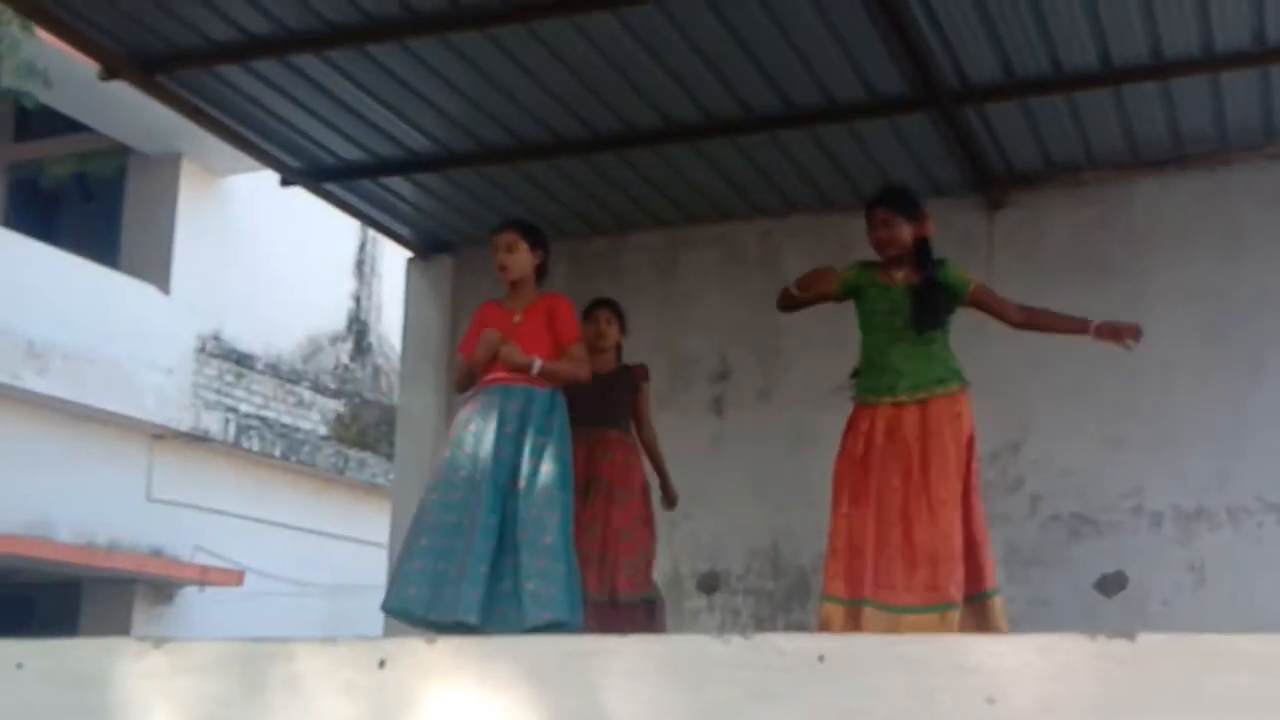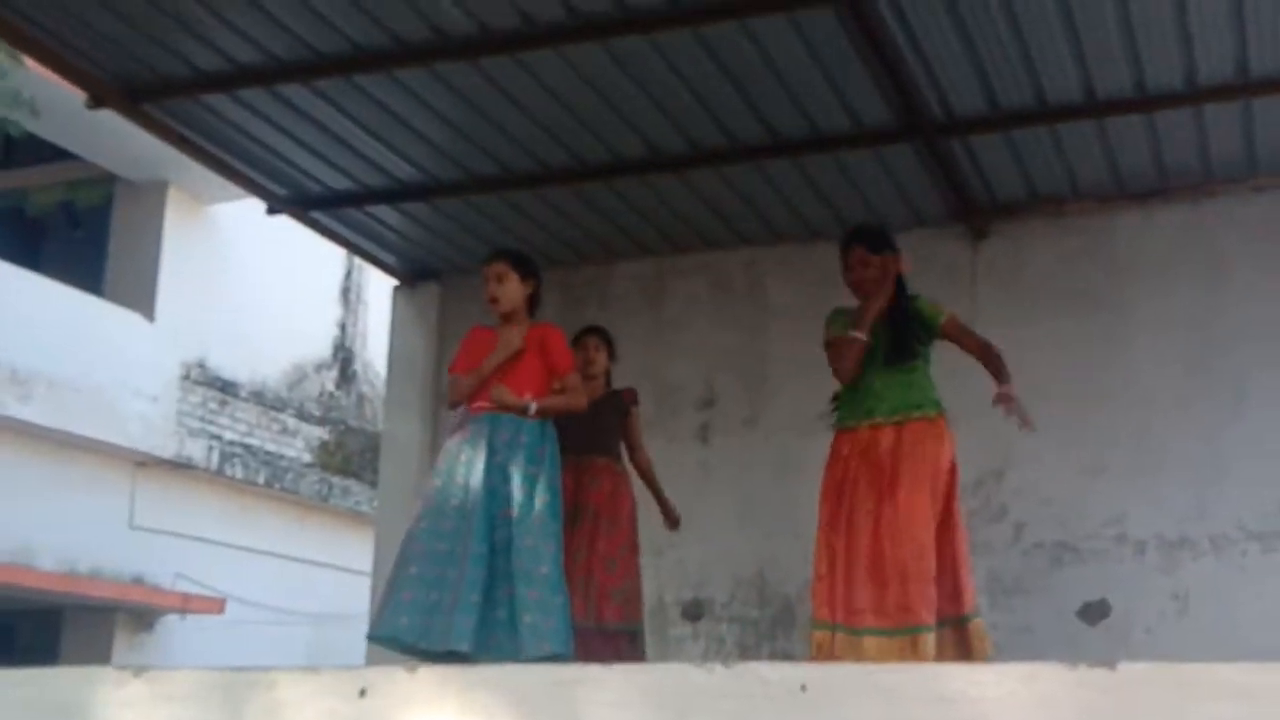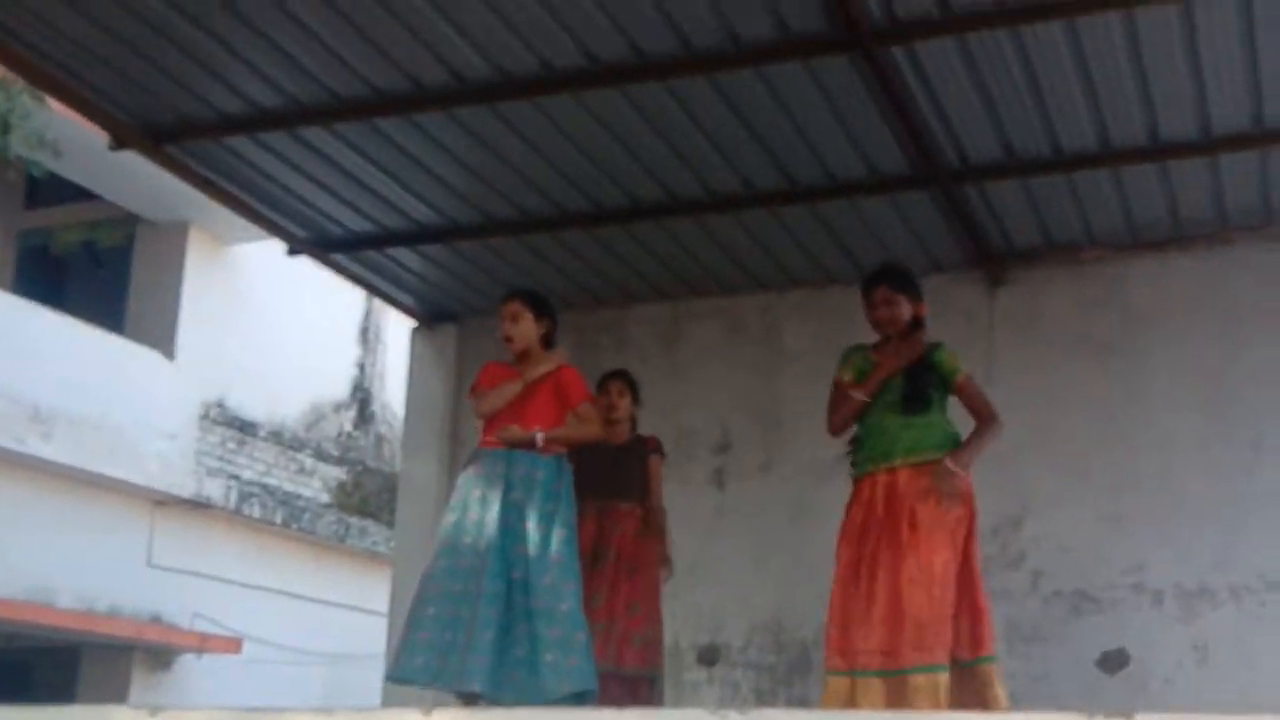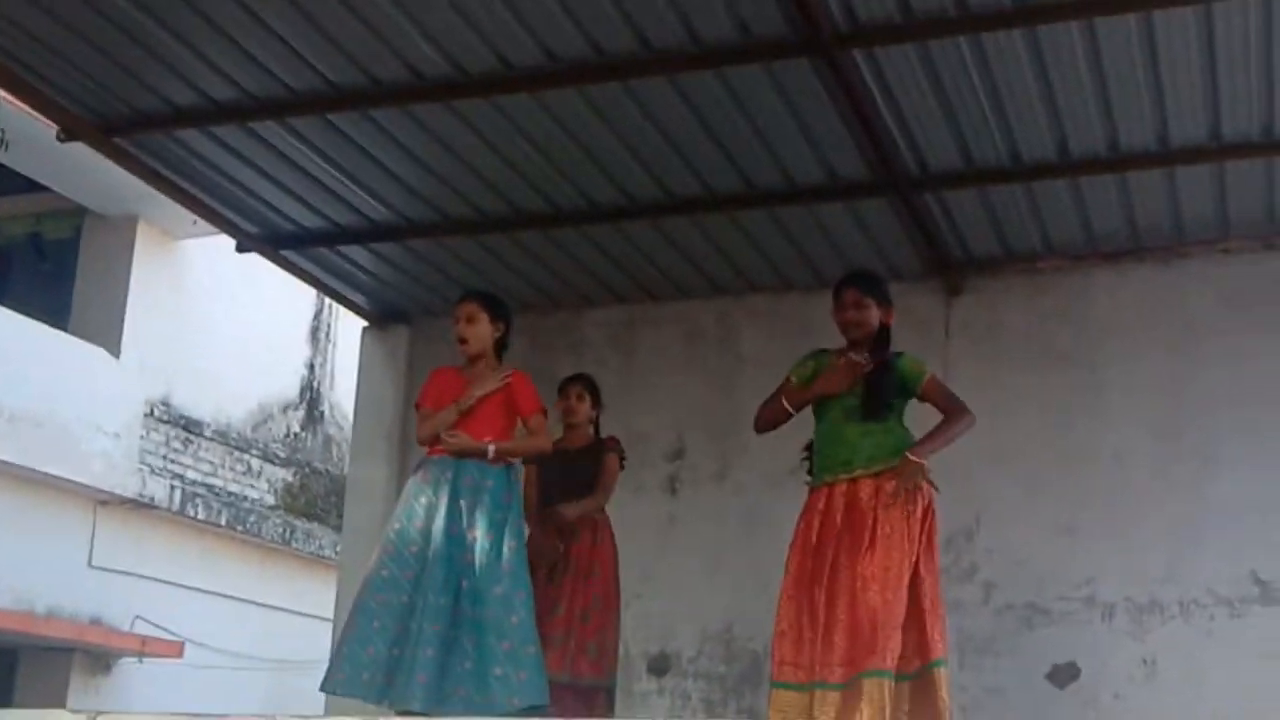
dt=0.2s
person 1, frame 1
left shoulder: (942, 277)
right shoulder: (860, 278)
left elbow: (1017, 313)
right elbow: (787, 302)
left wrist: (1093, 327)
right wrist: (806, 285)
left hip: (939, 416)
right hip: (875, 423)
left knee: (937, 533)
right knee: (864, 536)
person 1, frame 2
left shoulder: (918, 311)
right shoulder: (842, 321)
left elbow: (983, 348)
right elbow: (844, 373)
left wrist: (1004, 388)
right wrist: (871, 309)
left hip: (916, 441)
right hip: (856, 449)
left knee: (914, 554)
right knee: (852, 559)
left ankle: (922, 669)
person 1, frame 3
left shoulder: (937, 358)
right shoulder: (855, 360)
left elbow: (989, 419)
right elbow: (836, 423)
left wrist: (955, 464)
right wrist: (883, 370)
left hip: (930, 487)
right hip: (874, 494)
left knee: (928, 599)
right knee: (867, 608)
right ankle: (870, 709)
person 1, frame 4
left shoulder: (901, 367)
right shoulder: (815, 365)
left elbow: (962, 415)
right elbow: (763, 421)
left wrist: (917, 455)
right wrist: (817, 389)
left hip: (890, 497)
right hip: (830, 504)
left knee: (881, 610)
right knee: (821, 618)
person 2, frame 1
left shoulder: (555, 306)
right shoulder: (486, 312)
left elbow: (581, 369)
right elbow: (460, 380)
left wrist: (529, 363)
right wrist: (480, 356)
left hip: (535, 420)
right hip: (484, 419)
left knee: (533, 519)
right knee: (468, 515)
left ankle: (532, 626)
right ankle: (468, 620)
person 2, frame 2
left shoulder: (547, 336)
right shoulder: (477, 337)
left elbow: (578, 398)
right elbow: (454, 395)
left wrist: (524, 404)
right wrist: (496, 358)
left hip: (525, 449)
right hip: (471, 447)
left knee: (522, 548)
right knee: (455, 546)
left ankle: (523, 656)
right ankle: (456, 651)
person 2, frame 3
left shoulder: (562, 373)
right shoulder: (493, 371)
left elbow: (593, 428)
right elbow: (483, 408)
left wrist: (533, 437)
right wrist: (531, 373)
left hip: (539, 485)
right hip: (485, 482)
left knee: (539, 585)
right knee: (470, 581)
left ankle: (541, 696)
right ankle: (471, 690)
person 2, frame 4
left shoulder: (513, 381)
right shoulder: (440, 378)
left elbow: (542, 441)
right elbow: (423, 432)
left wrist: (483, 448)
right wrist: (470, 396)
left hip: (487, 494)
right hip: (433, 491)
left knee: (485, 596)
right knee: (411, 594)
person 3, frame 1
left shoulder: (633, 376)
left elbow: (645, 428)
left wrist: (666, 480)
left hip: (620, 468)
right hip: (575, 469)
left knee: (621, 556)
right knee: (579, 556)
left ankle: (624, 635)
person 3, frame 2
left shoulder: (623, 401)
left elbow: (638, 453)
left wrist: (663, 501)
left hip: (609, 495)
right hip: (564, 495)
left knee: (608, 582)
right knee: (567, 583)
left ankle: (609, 664)
person 3, frame 3
left shoulder: (646, 447)
right shoulder: (581, 447)
left elbow: (654, 500)
left wrist: (662, 549)
left hip: (630, 539)
right hip: (586, 539)
left knee: (627, 629)
right knee: (586, 625)
person 3, frame 4
left shoulder: (606, 449)
right shoulder: (541, 452)
left elbow: (603, 493)
right elbow: (530, 503)
left wrist: (574, 508)
right wrist: (541, 536)
left hip: (589, 549)
right hip: (546, 548)
left knee: (584, 637)
right knee: (543, 637)
